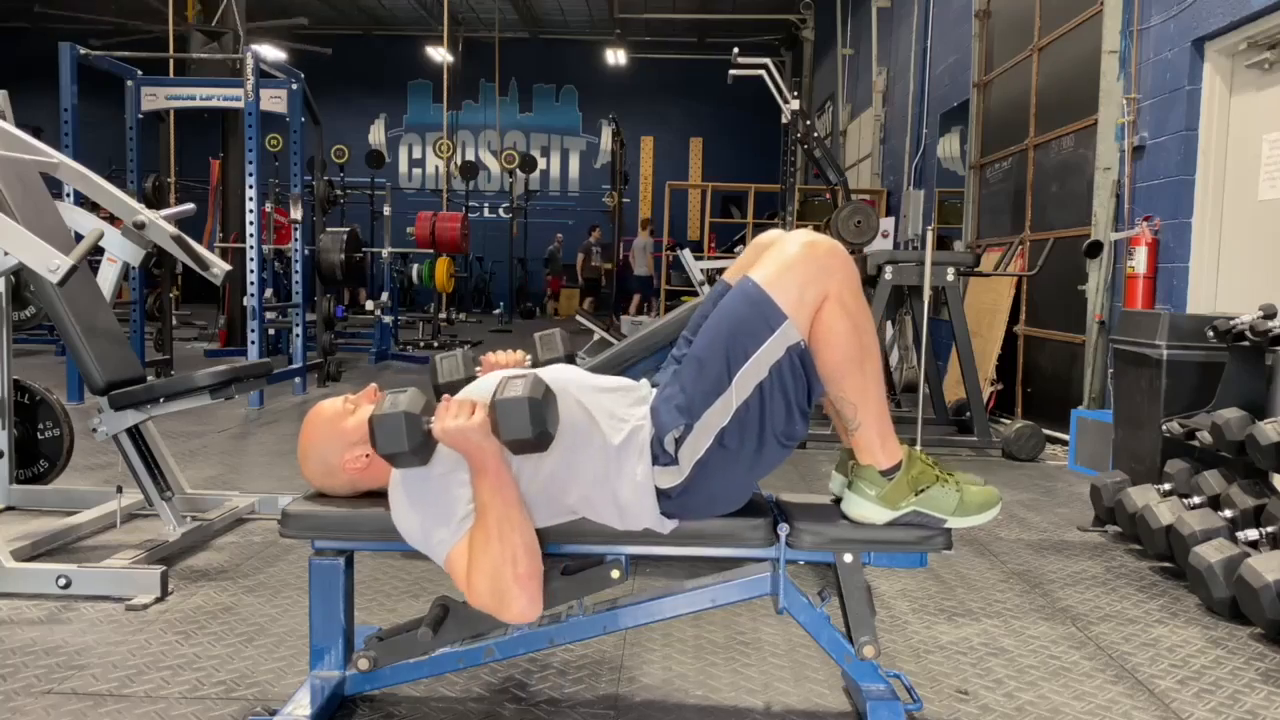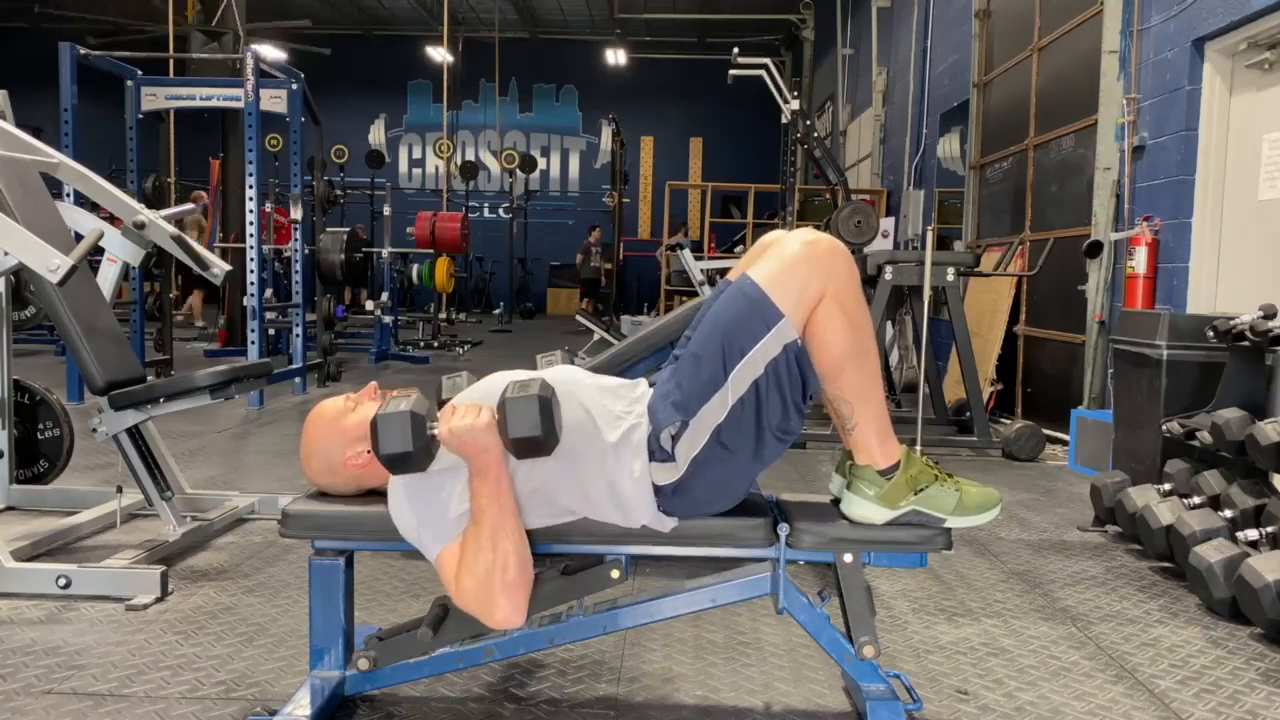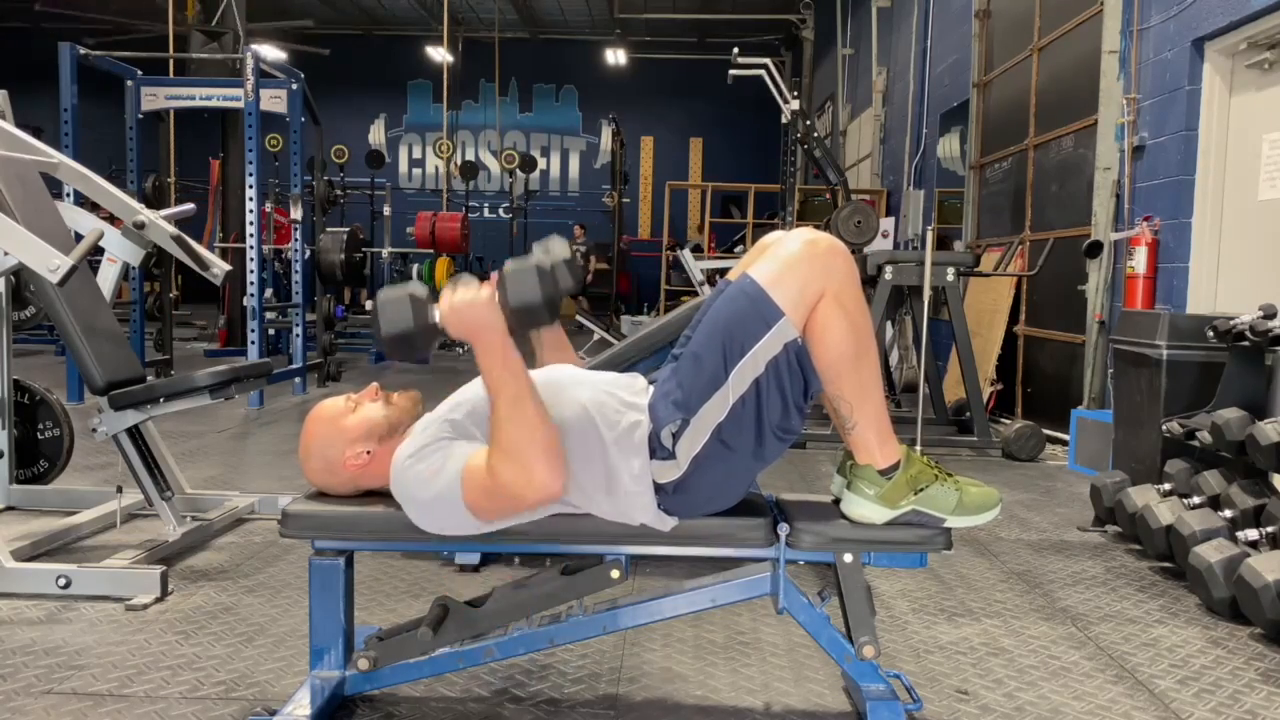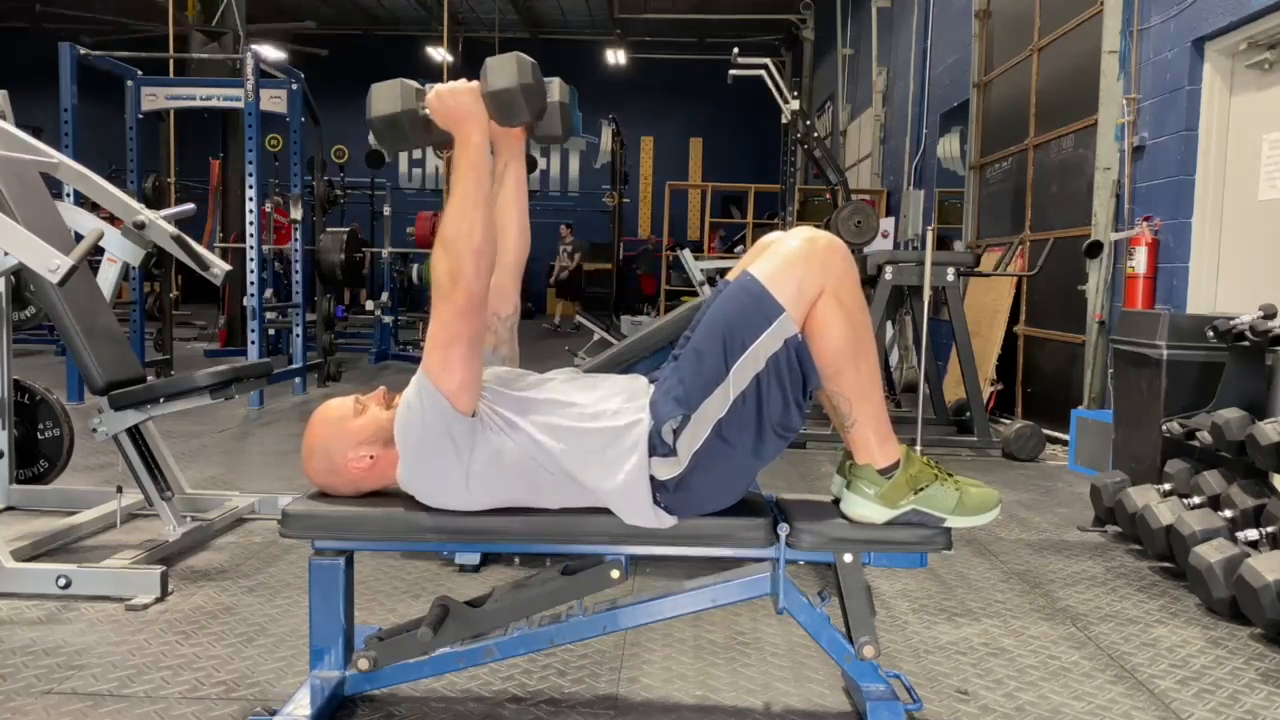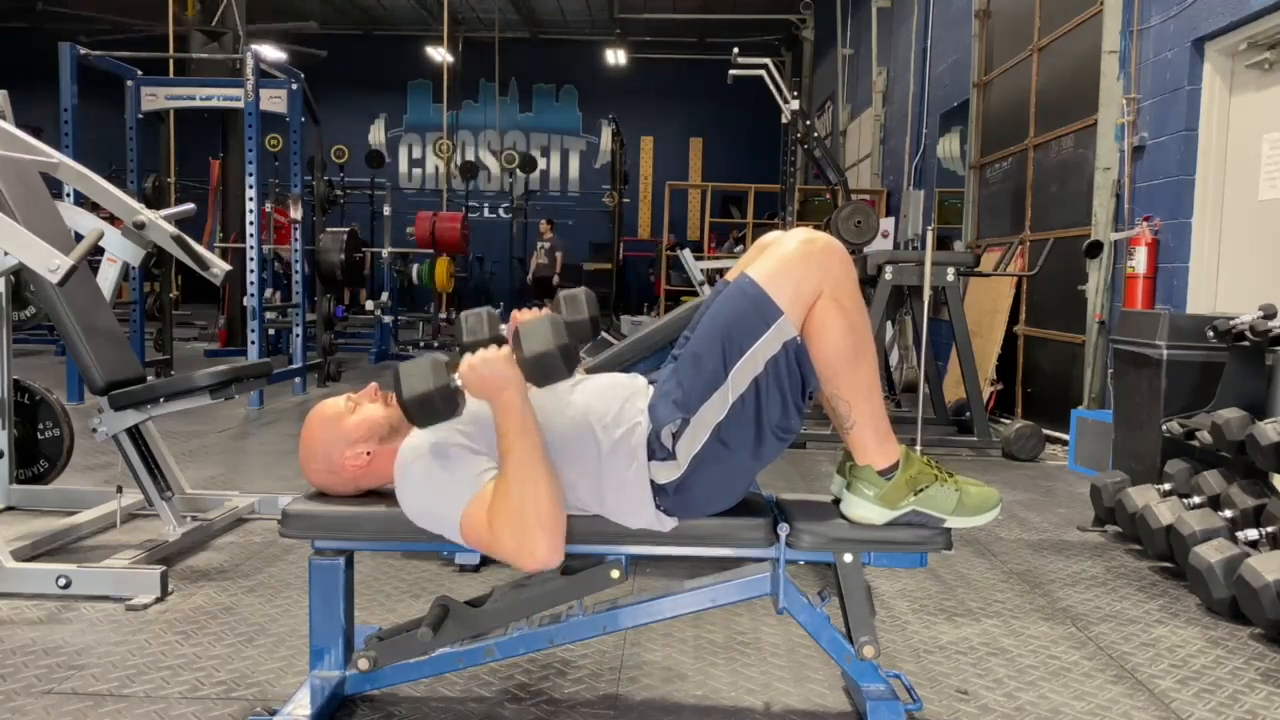
dt=1s
person 1, frame 1
left shoulder: (438, 436)
right shoulder: (423, 490)
right elbow: (519, 600)
left wrist: (515, 379)
right wrist: (482, 457)
left hip: (657, 406)
right hip: (682, 455)
left knee: (778, 248)
right knee: (818, 262)
left ankle: (867, 460)
right ankle: (888, 478)
person 1, frame 2
left shoulder: (435, 442)
right shoulder: (421, 490)
right elbow: (504, 606)
right wrist: (485, 459)
left hip: (654, 412)
right hip: (679, 454)
left knee: (782, 250)
right knee: (815, 258)
left ankle: (865, 459)
right ankle: (884, 478)
person 1, frame 3
left shoulder: (436, 437)
right shoulder: (423, 473)
right elbow: (542, 478)
left wrist: (541, 315)
right wrist: (491, 337)
left hip: (656, 410)
right hip: (676, 453)
left knee: (783, 252)
right knee: (814, 257)
left ankle: (868, 459)
right ankle: (884, 476)
person 1, frame 4
left shoulder: (463, 407)
right shoulder: (428, 442)
left elbow: (501, 278)
right elbow: (462, 290)
left wrist: (507, 149)
right wrist: (469, 134)
left hip: (666, 422)
right hip: (678, 452)
left knee: (781, 251)
right knee: (815, 256)
left ankle: (868, 459)
right ankle: (885, 475)
person 1, frame 5
left shoulder: (439, 438)
right shoulder: (427, 473)
right elbow: (539, 547)
right wrist: (508, 396)
left hip: (661, 413)
right hip: (678, 454)
left knee: (782, 252)
right knee: (812, 257)
left ankle: (867, 465)
right ankle: (885, 476)
